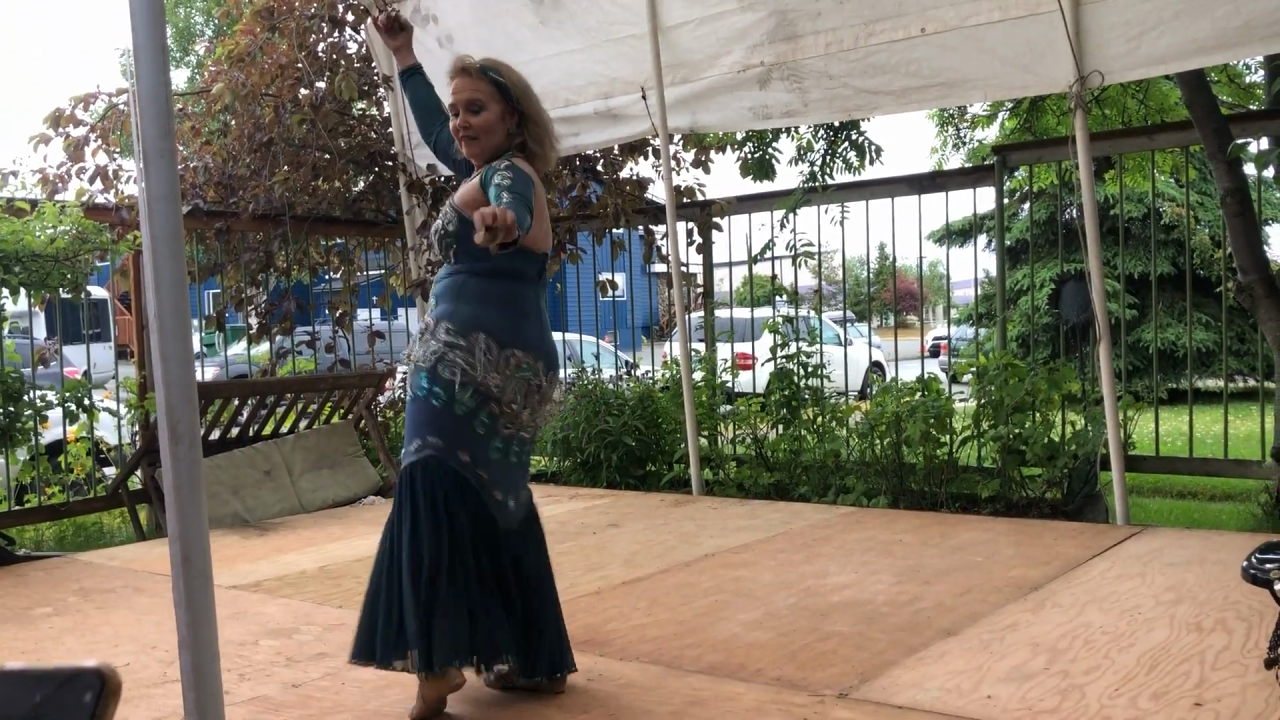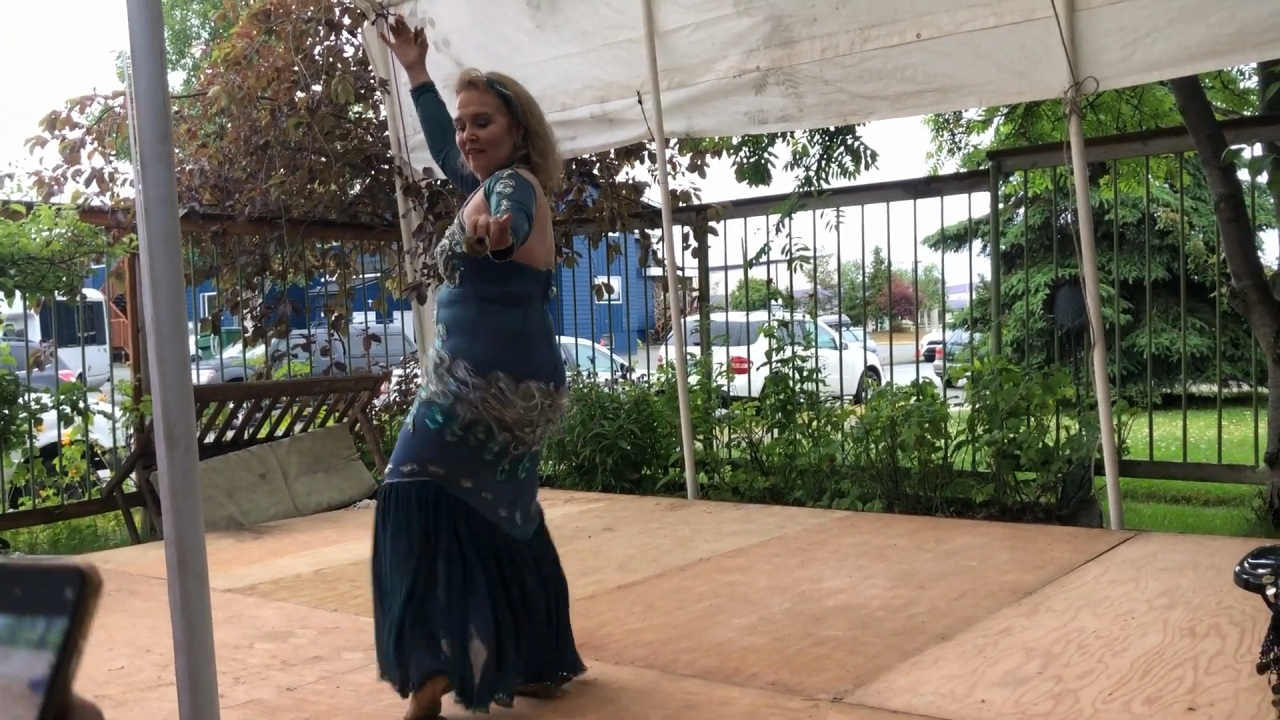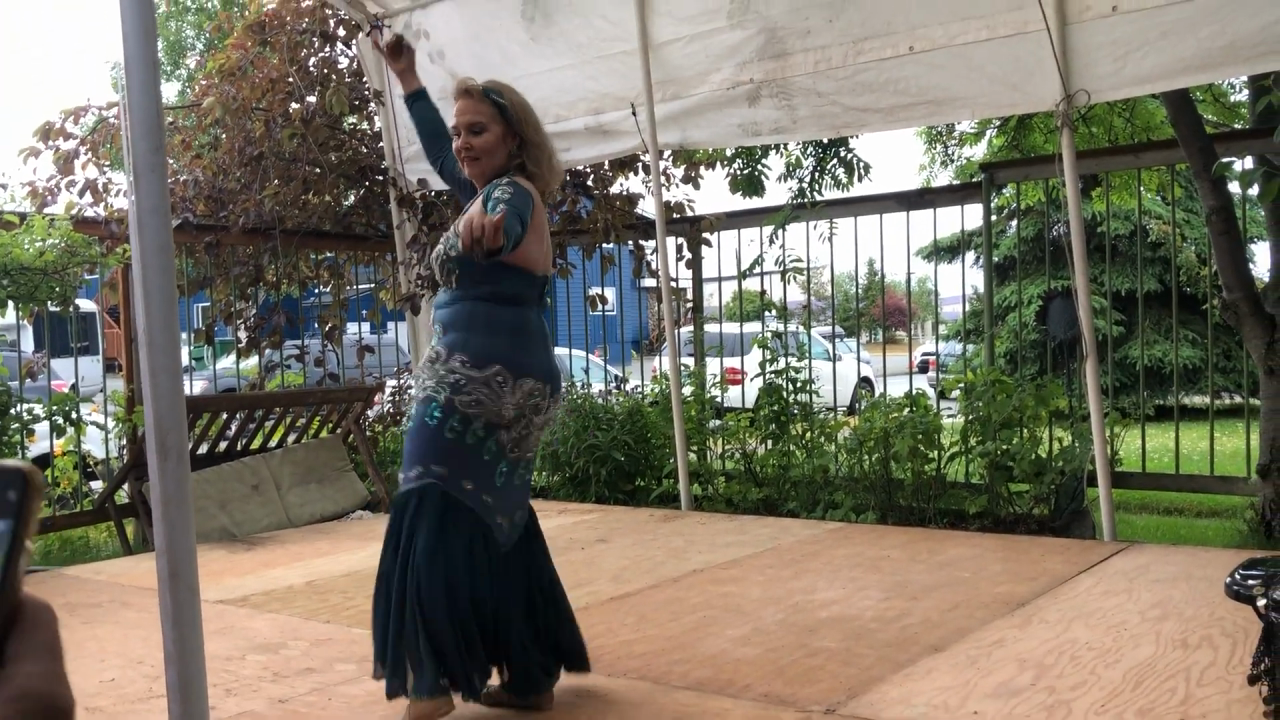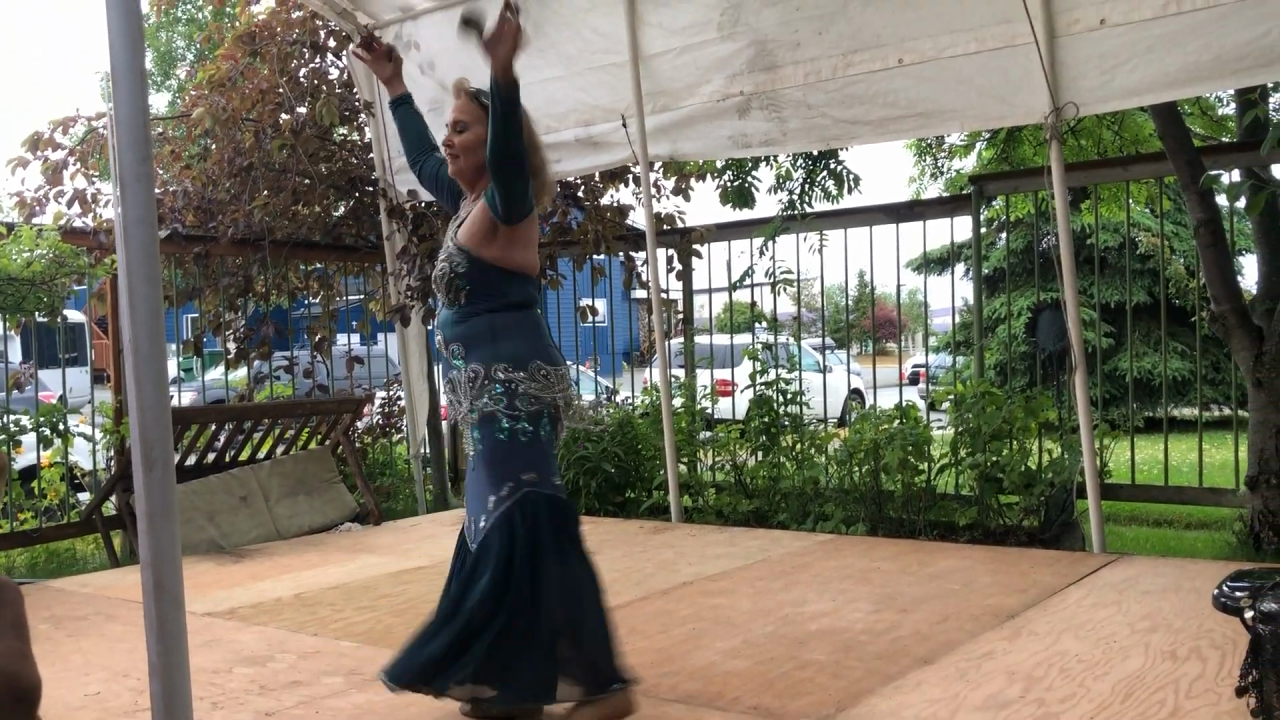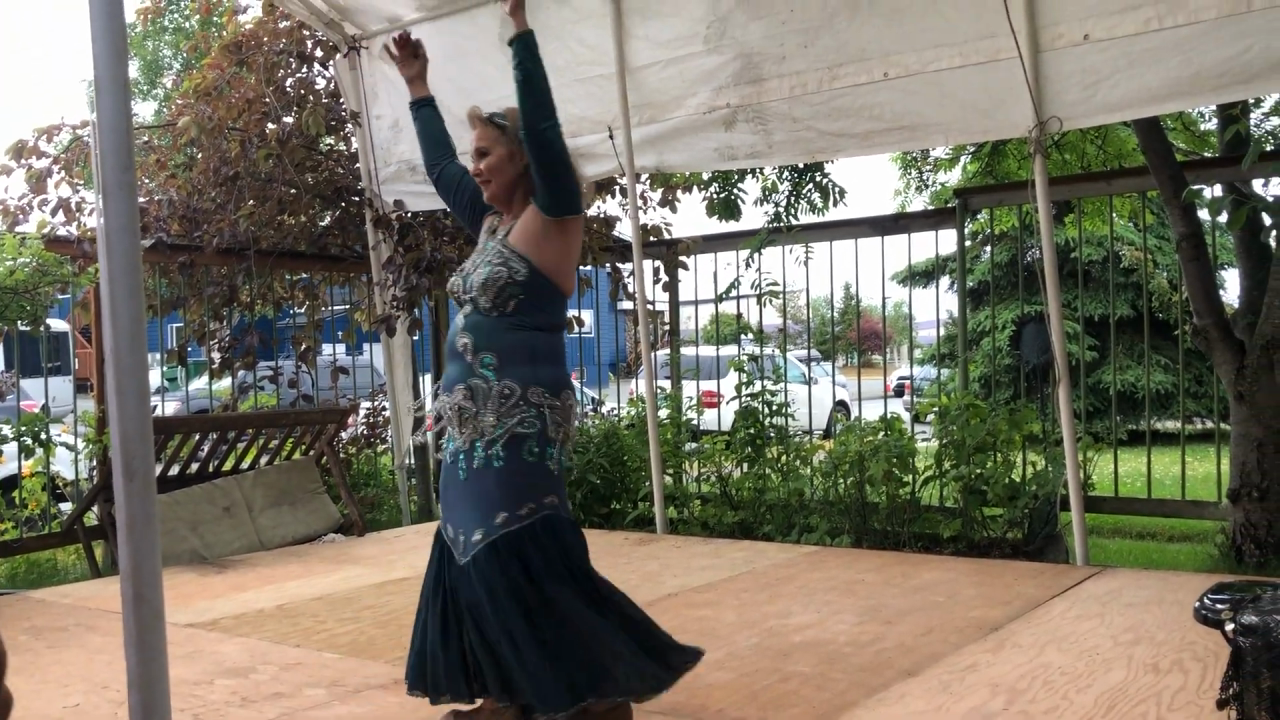
dt=0.3s
person 1, frame 1
left shoulder: (509, 175)
right shoulder: (491, 171)
left elbow: (512, 210)
right elbow: (435, 134)
left wrist: (501, 224)
right wrist: (403, 57)
left hip: (468, 360)
right hip: (519, 365)
left knee: (434, 499)
right knee: (496, 506)
left ankle: (440, 662)
right ankle: (537, 660)
person 1, frame 2
left shoulder: (511, 185)
right shoulder: (498, 184)
left elbow: (514, 224)
right elbow: (444, 150)
left wrist: (496, 235)
right wrist: (414, 70)
left hip: (477, 381)
right hip: (529, 384)
left knee: (416, 510)
right knee: (504, 519)
person 1, frame 3
left shoulder: (510, 193)
right shoulder: (492, 190)
left elbow: (506, 230)
right elbow: (439, 155)
left wrist: (490, 236)
right wrist: (408, 80)
left hip: (472, 382)
right hip: (522, 386)
left knee: (433, 525)
right knee: (499, 525)
person 1, frame 4
left shoulder: (508, 201)
right shoulder: (475, 203)
left elbow: (512, 162)
right elbow: (425, 158)
left wrist: (502, 74)
right wrist: (394, 85)
left hip: (512, 389)
right hip: (492, 392)
left knee: (528, 526)
right knee: (494, 531)
person 1, frame 5
left shoulder: (554, 215)
right shoulder: (492, 221)
left elbow: (542, 127)
right elbow: (440, 167)
right wrist: (418, 87)
left hip: (519, 417)
right hip: (475, 421)
left knee: (532, 554)
right knee: (473, 551)
